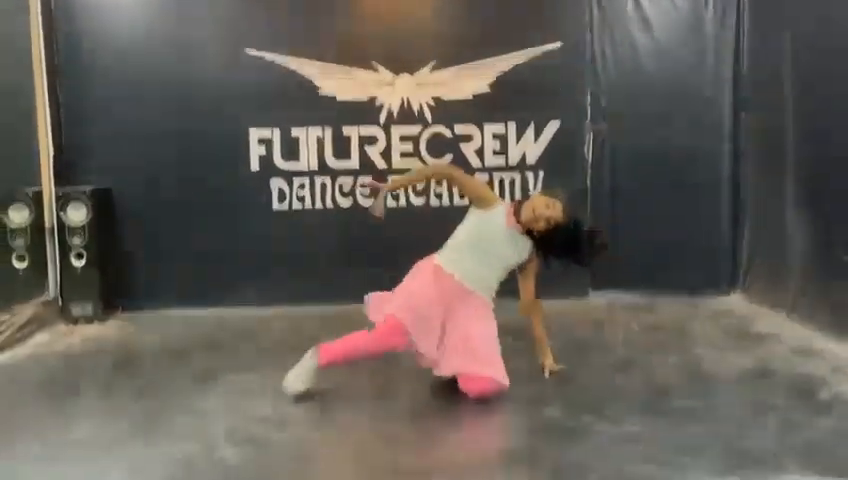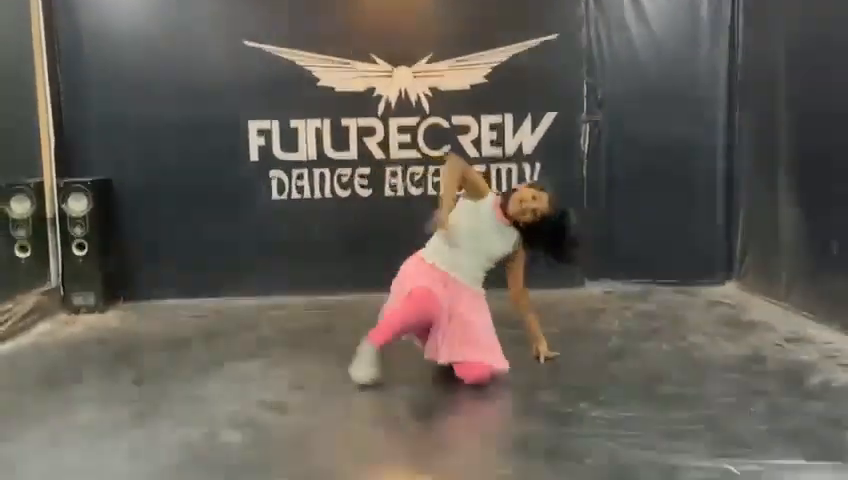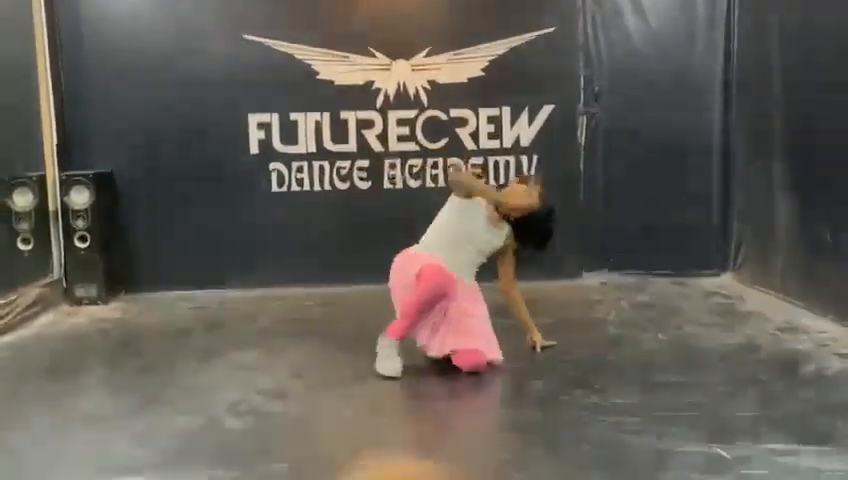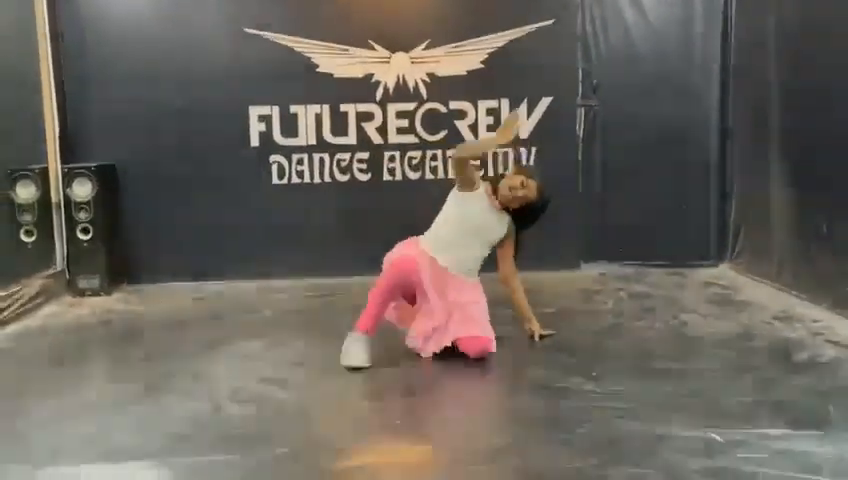
dt=0.1s
person 1, frame 1
left shoulder: (531, 252)
right shoulder: (489, 201)
left elbow: (530, 302)
right elbow: (446, 171)
left wrist: (545, 353)
right wrist: (396, 184)
left hip: (472, 306)
right hip: (436, 280)
left knee: (482, 387)
right knee: (390, 340)
left ankle: (449, 357)
right ankle: (319, 357)
person 1, frame 2
left shoulder: (515, 242)
right shoulder: (480, 196)
left elbow: (518, 292)
right elbow: (455, 163)
left wrist: (539, 341)
right wrist: (446, 208)
left hip: (464, 294)
right hip: (428, 272)
left knee: (477, 374)
right knee: (424, 307)
left ankle: (451, 347)
right ankle: (373, 343)
person 1, frame 3
left shoulder: (506, 236)
left elbow: (510, 285)
left wrist: (532, 330)
left hip: (460, 288)
left knee: (474, 361)
right knee: (439, 278)
left ankle: (442, 341)
right ankle: (392, 338)
person 1, frame 4
left shoulder: (507, 226)
right shoulder: (471, 187)
left elbow: (508, 272)
left wrist: (530, 319)
left hip: (459, 284)
right hip: (419, 261)
left knee: (479, 348)
right knee: (403, 267)
right ankle: (360, 334)
